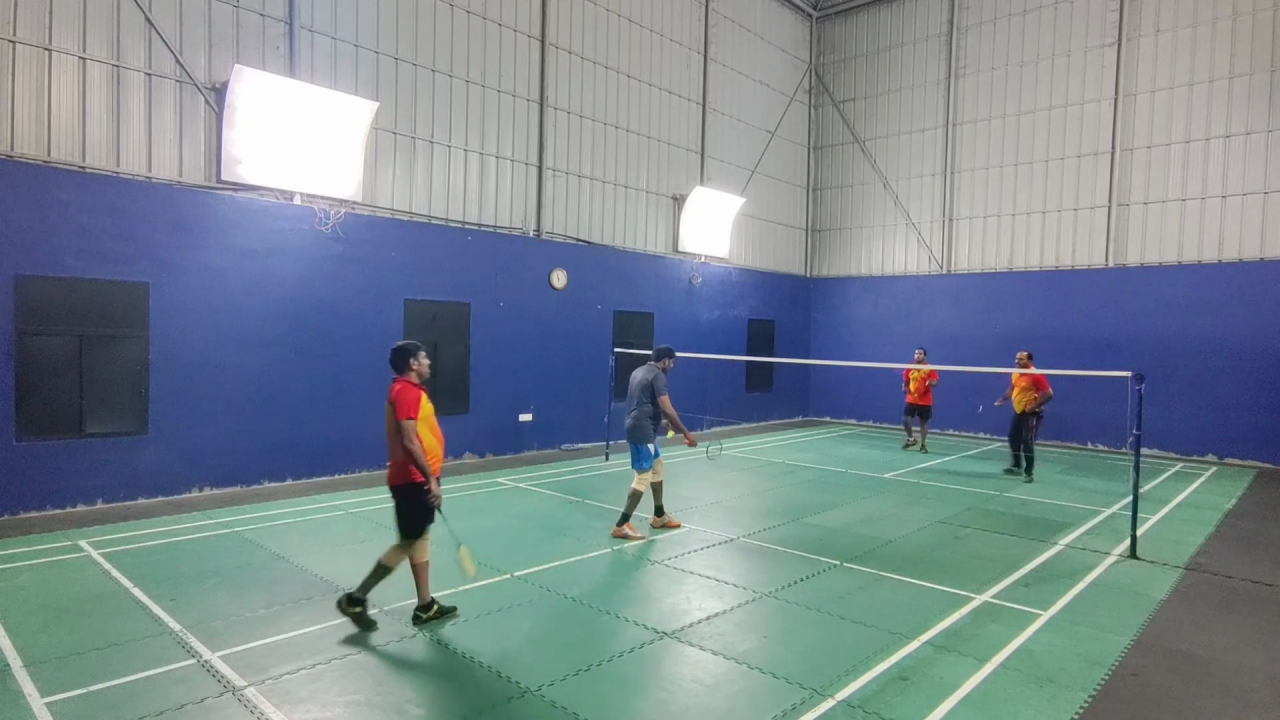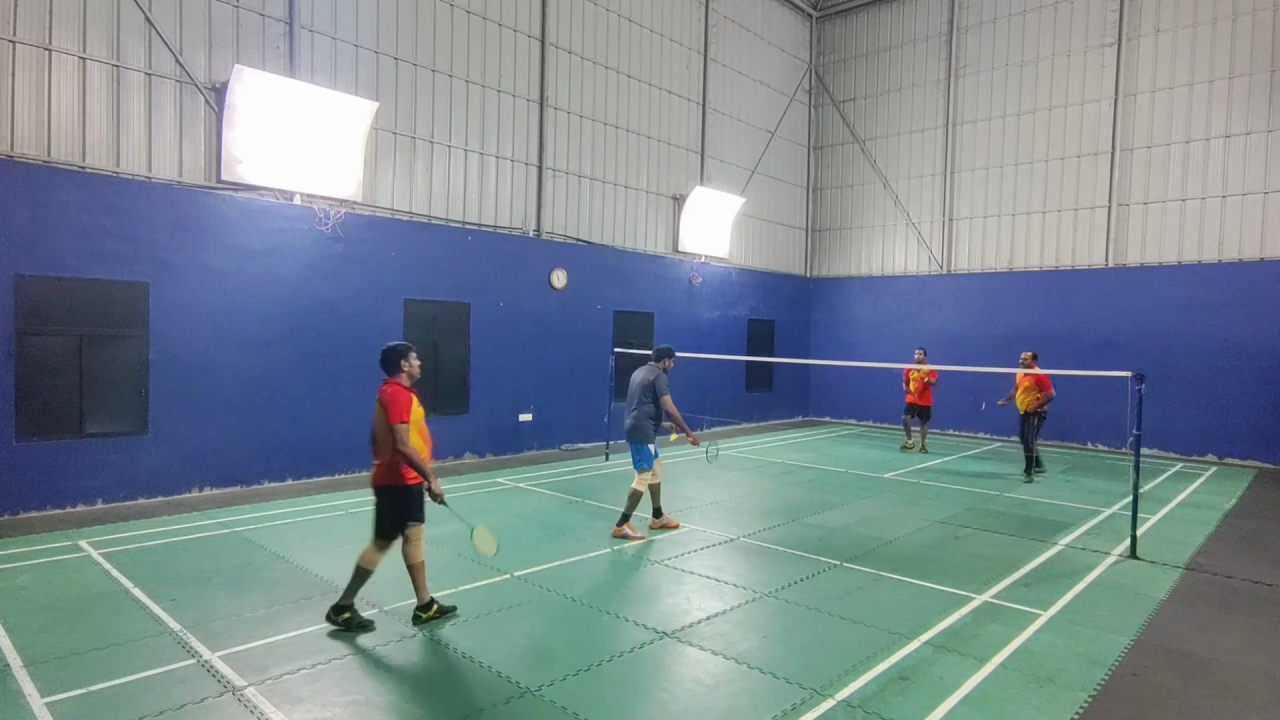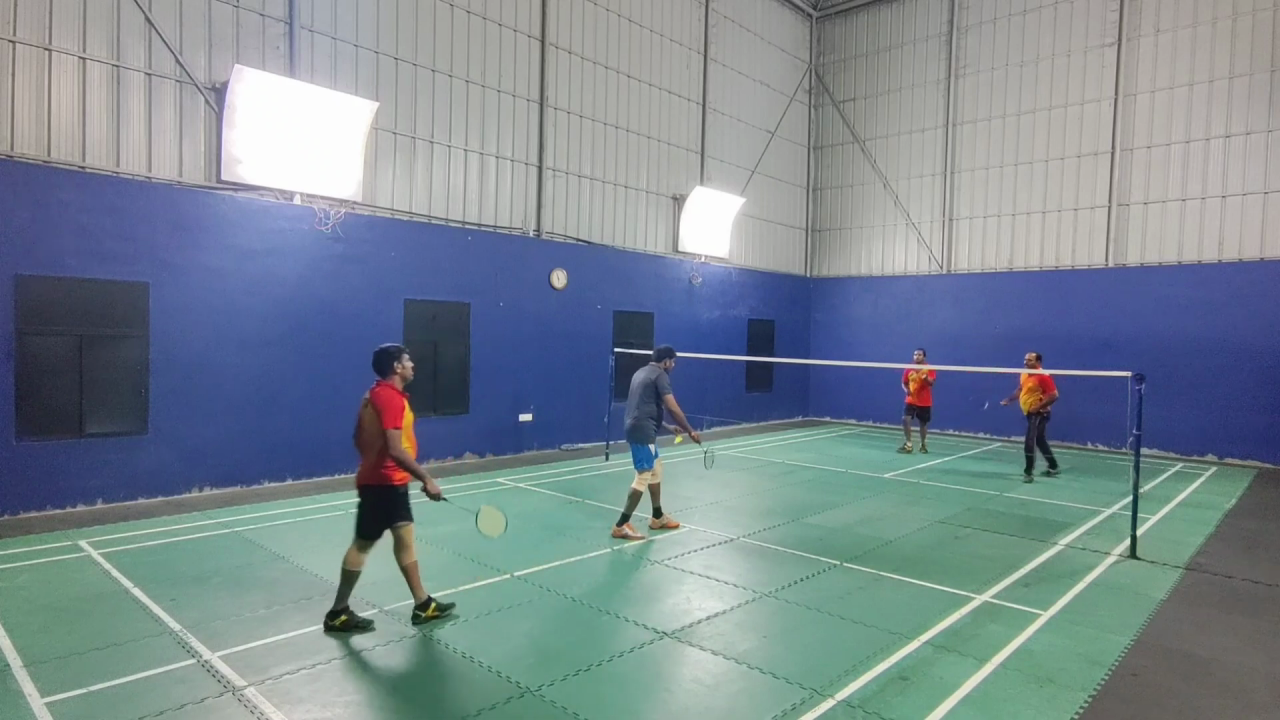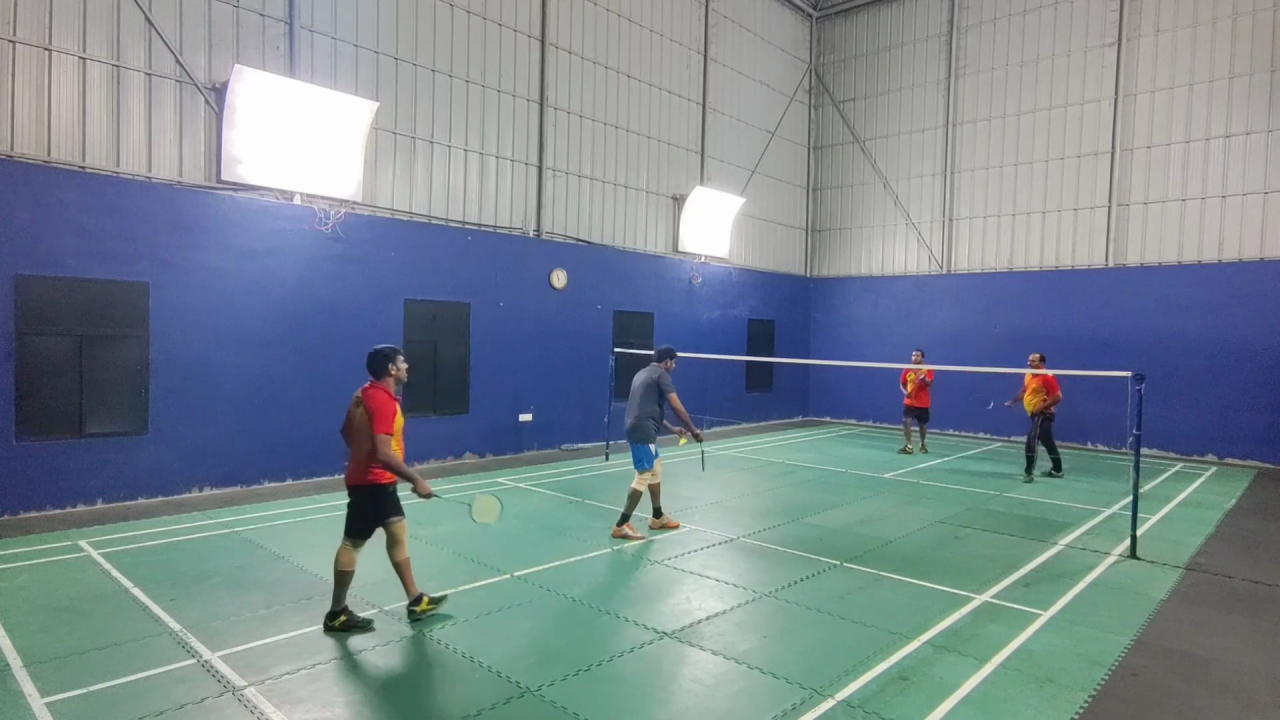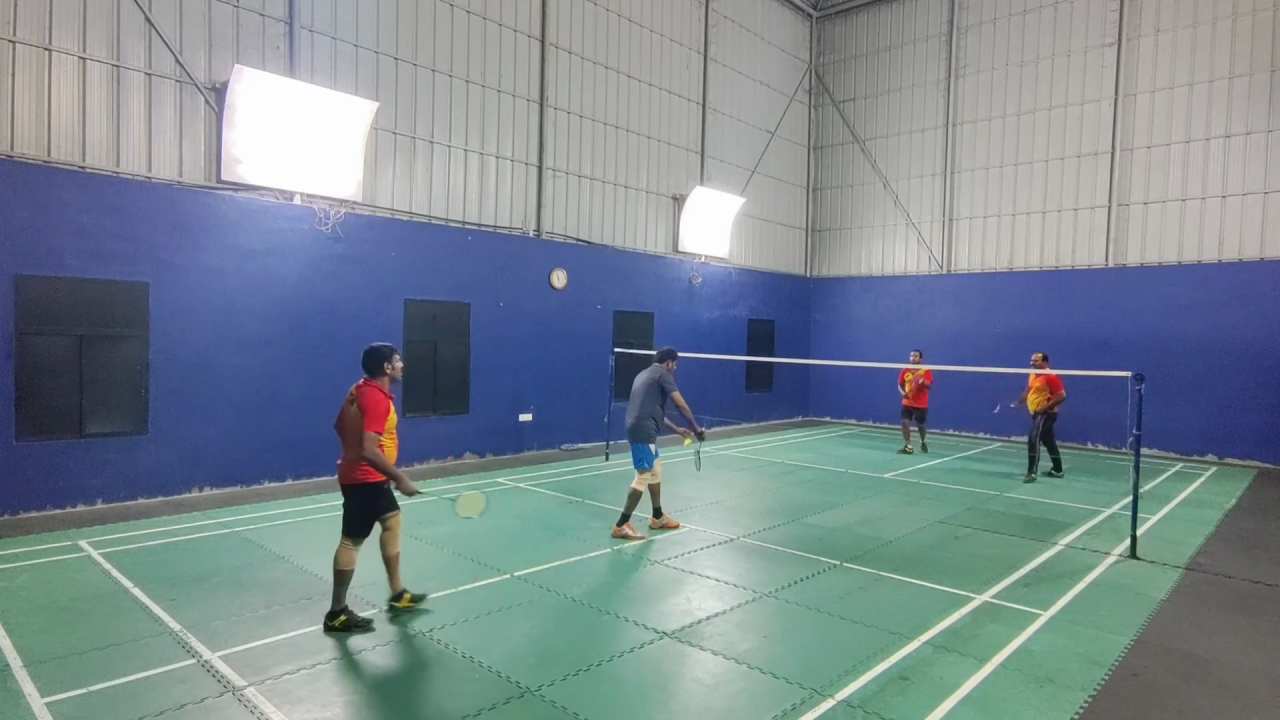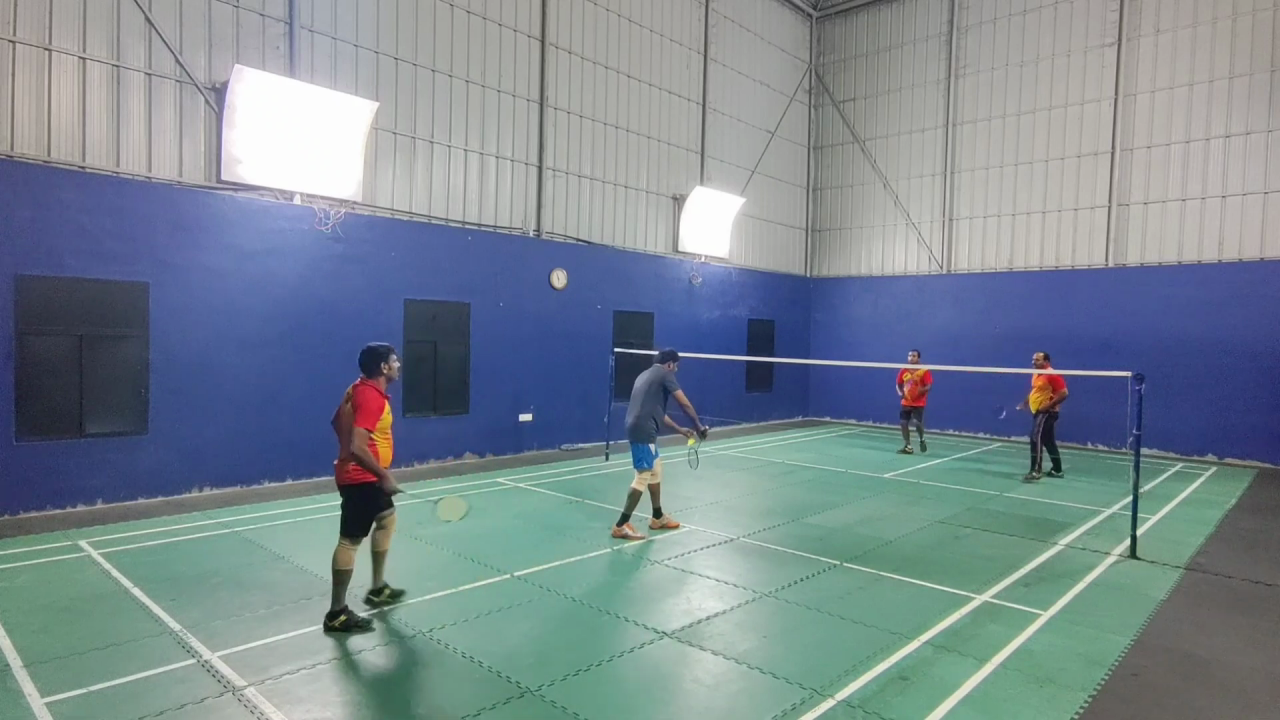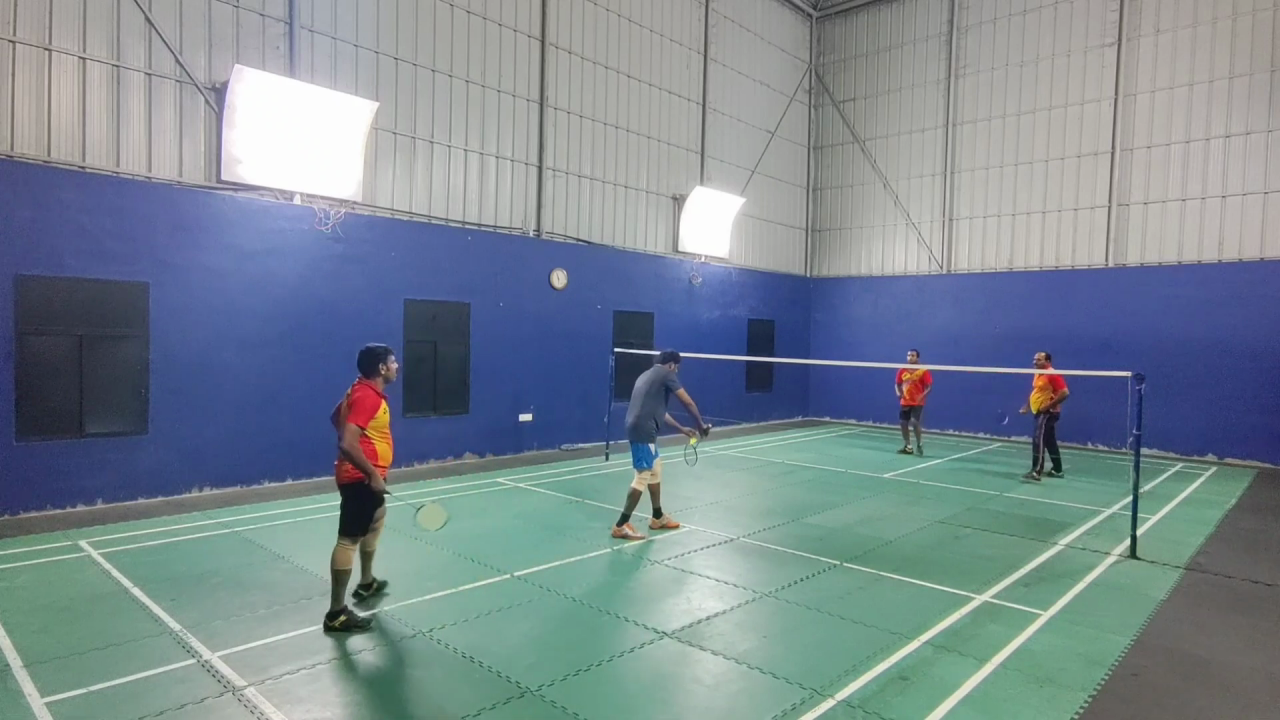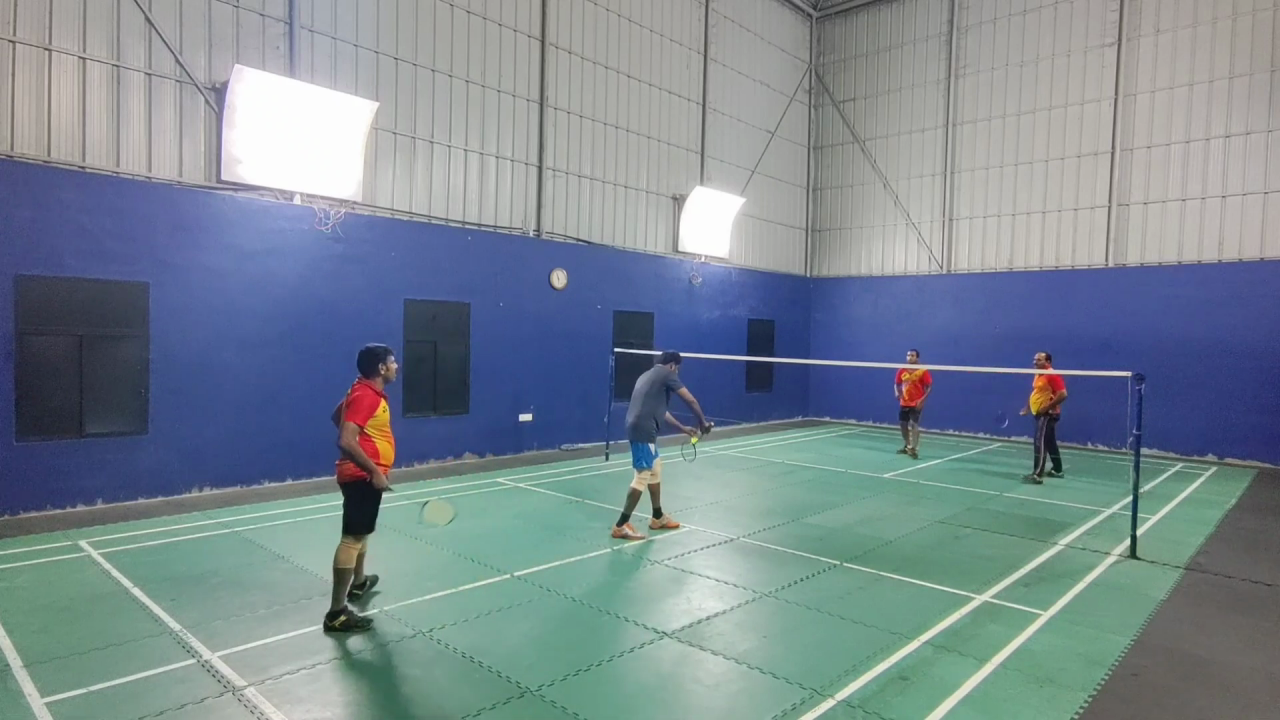
dt=0.1s
person 1, frame 1
left shoulder: (407, 391)
right shoulder: (408, 392)
right elbow: (409, 442)
right wrist: (431, 480)
left hip: (412, 478)
right hip: (414, 480)
left knee: (419, 539)
right knee: (409, 543)
left ankle: (425, 605)
right ankle: (355, 599)
person 1, frame 2
left shoulder: (390, 392)
right shoulder: (398, 396)
left elbow: (378, 439)
right elbow: (403, 445)
right wrist: (431, 478)
left hip: (405, 481)
right hip: (399, 482)
left knee: (414, 536)
right knee: (382, 543)
left ankle: (425, 605)
right ankle: (342, 608)
person 1, frame 3
left shoulder: (377, 395)
right shoulder: (390, 398)
left elbow: (358, 437)
right elbow: (396, 450)
right wrist: (427, 479)
left hip: (389, 481)
right hip: (382, 483)
left knee: (404, 536)
right knee: (363, 543)
left ankle: (423, 604)
right ankle: (338, 613)
person 1, frame 4
left shoulder: (365, 394)
right shoulder: (383, 402)
left elbow: (346, 431)
right elbow: (384, 454)
right wrist: (416, 481)
left hip: (377, 479)
right hip: (371, 482)
left knee: (397, 530)
right knee: (353, 542)
left ankle: (416, 601)
right ankle: (337, 613)
person 1, frame 5
left shoulder: (360, 390)
right shoulder: (376, 400)
left elbow: (339, 426)
right elbow: (370, 451)
right wrist: (401, 479)
left hip: (370, 478)
right hip: (364, 480)
left knee: (393, 521)
right knee: (352, 541)
left ankle: (398, 595)
right ankle: (337, 614)
person 1, frame 6
left shoulder: (359, 390)
right shoulder: (372, 399)
left elbow: (337, 422)
right elbow: (357, 448)
right wrist: (385, 477)
left hip: (363, 476)
right hip: (362, 479)
left knee: (387, 518)
right knee: (350, 540)
left ankle: (379, 590)
right ankle: (337, 614)
person 1, frame 7
left shoulder: (361, 390)
right shoulder: (368, 398)
left elbow: (336, 418)
right elbow: (347, 444)
right wrist: (374, 475)
left hip: (360, 475)
right hip: (361, 478)
left knee: (376, 520)
right knee: (349, 540)
left ankle: (366, 583)
right ankle: (336, 613)
person 1, frame 8
left shoulder: (364, 391)
right shoulder: (367, 396)
left elbow: (337, 418)
right elbow: (346, 441)
right wrist: (374, 472)
left hip: (359, 475)
right hip: (362, 477)
left knee: (357, 532)
right knee: (352, 539)
left ankle: (358, 581)
right ankle: (337, 613)
person 2, frame 1
left shoulder: (639, 372)
right shoulder: (657, 376)
right elbow: (667, 409)
left wrist: (659, 421)
right wrist: (686, 433)
left hip: (638, 428)
right hip: (642, 431)
left knee: (658, 468)
right knee: (643, 477)
left ankle: (659, 515)
right ankle: (621, 525)
person 2, frame 2
left shoulder: (640, 372)
right shoulder: (658, 376)
right elbow: (670, 409)
left wrist: (661, 422)
right wrist: (688, 433)
left hip: (638, 428)
right hip: (642, 431)
left knee: (656, 470)
right knee: (643, 477)
left ankle: (657, 517)
right ankle: (621, 525)
person 2, frame 3
left shoulder: (642, 373)
right shoulder: (659, 376)
right elbow: (673, 408)
left wrist: (666, 426)
right wrist: (690, 431)
left hip: (638, 428)
right hip: (643, 431)
left knee: (656, 470)
right knee: (643, 477)
left ankle: (658, 517)
right ankle: (621, 526)
person 2, frame 4
left shoulder: (644, 373)
right shoulder: (661, 375)
right elbow: (677, 406)
left wrist: (671, 428)
right wrist: (693, 429)
left hip: (639, 429)
right hip: (642, 431)
left knee: (655, 470)
right knee: (643, 477)
left ankle: (657, 517)
right ankle: (621, 525)
person 2, frame 5
left shoulder: (646, 374)
right shoulder: (663, 375)
right elbow: (681, 405)
left wrist: (676, 429)
right wrist: (696, 428)
left hip: (640, 428)
right hip: (643, 431)
left knee: (655, 470)
right knee: (643, 477)
left ankle: (658, 517)
right ankle: (621, 525)
person 2, frame 6
left shoulder: (647, 375)
right shoulder: (664, 374)
right elbow: (685, 403)
left wrist: (679, 429)
right wrist: (698, 426)
left hip: (640, 429)
right hip: (643, 431)
left knee: (655, 470)
right knee: (642, 476)
left ankle: (658, 517)
right ankle: (621, 525)
person 2, frame 7
left shoulder: (648, 375)
right shoulder: (665, 374)
right elbow: (687, 402)
left wrist: (681, 429)
right wrist: (701, 425)
left hip: (640, 428)
right hip: (643, 430)
left knee: (655, 470)
right knee: (642, 476)
left ankle: (658, 517)
right ankle: (621, 525)
person 2, frame 8
left shoulder: (648, 375)
right shoulder: (666, 374)
right elbow: (690, 400)
left wrist: (683, 428)
right wrist: (703, 422)
left hip: (640, 428)
right hip: (643, 430)
left knee: (655, 470)
right knee: (642, 476)
left ankle: (658, 517)
right ankle: (621, 525)
